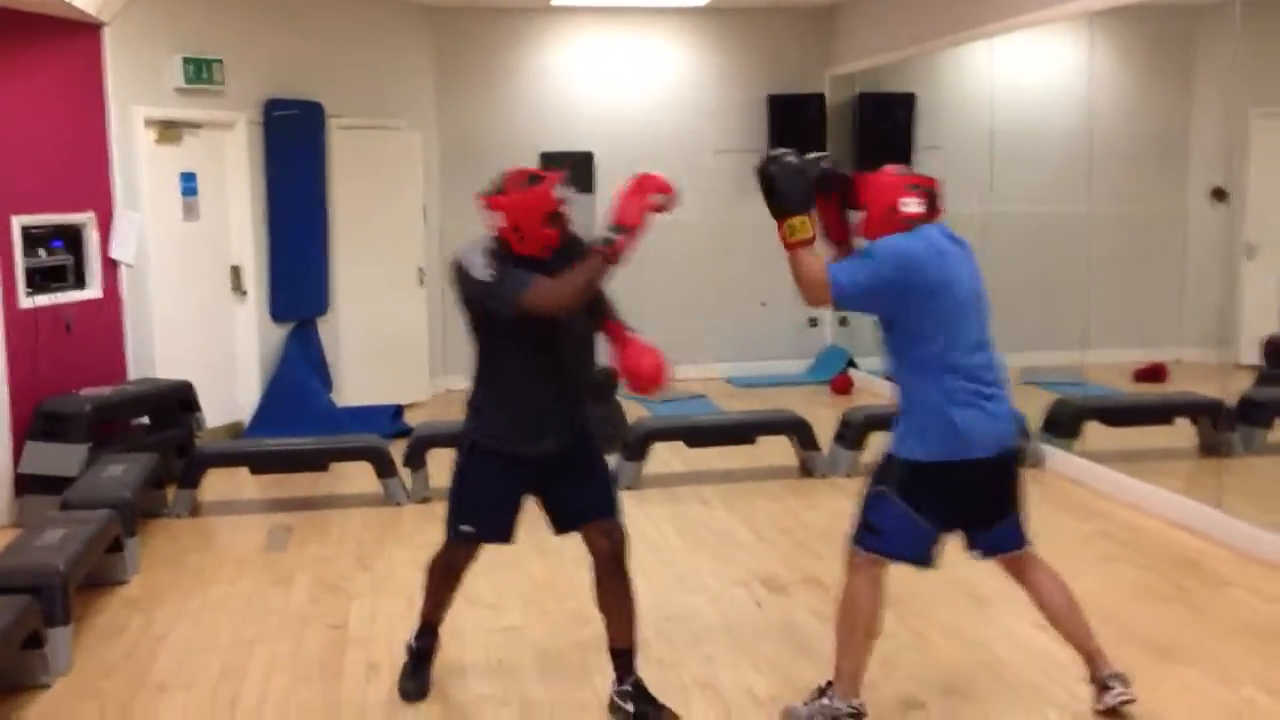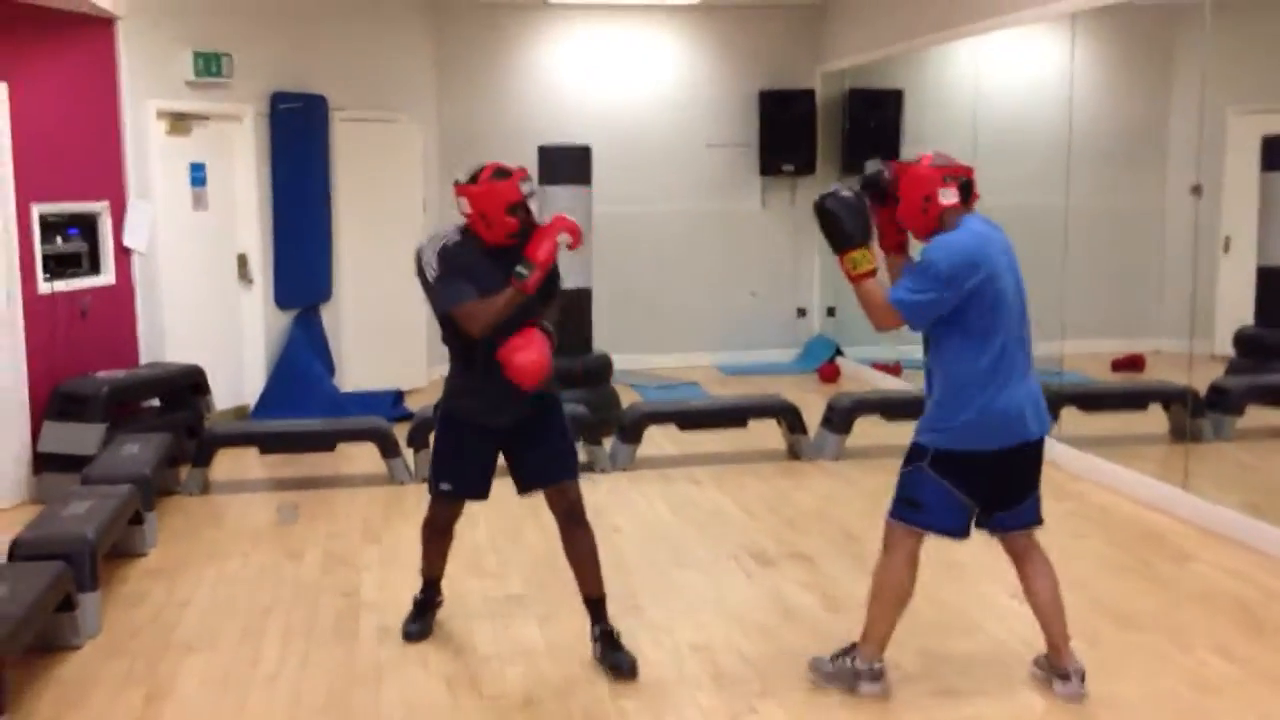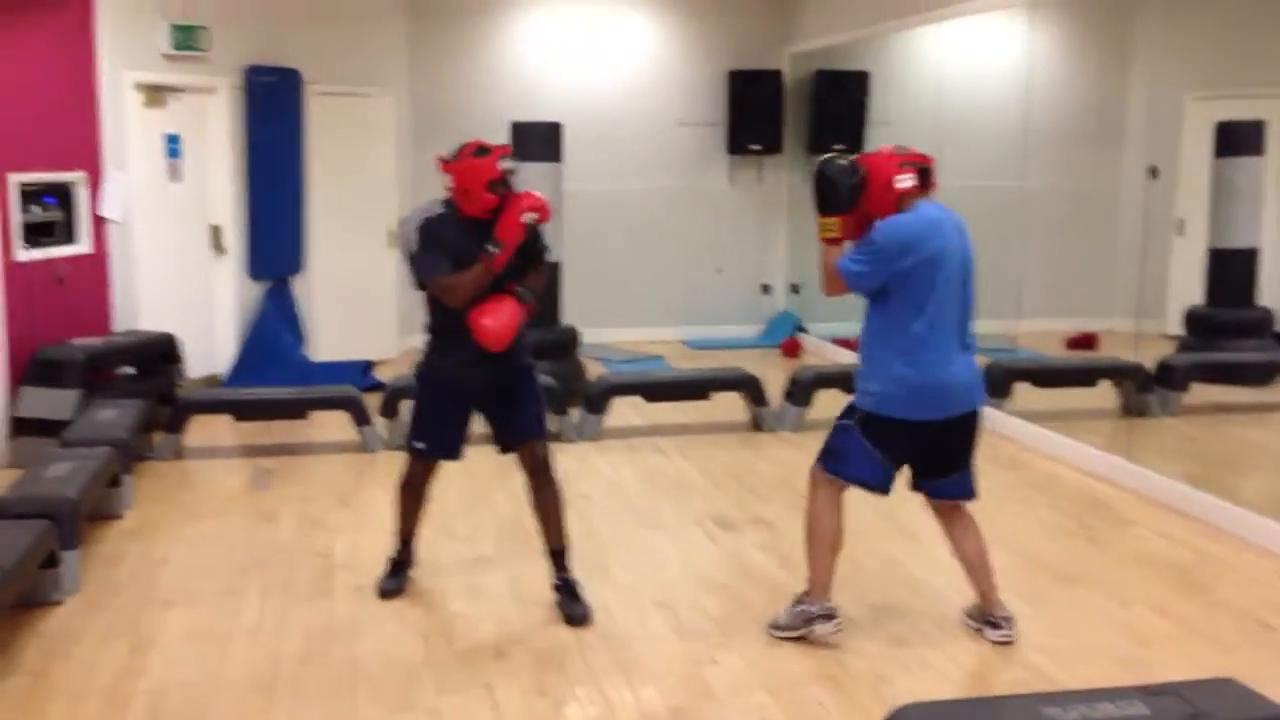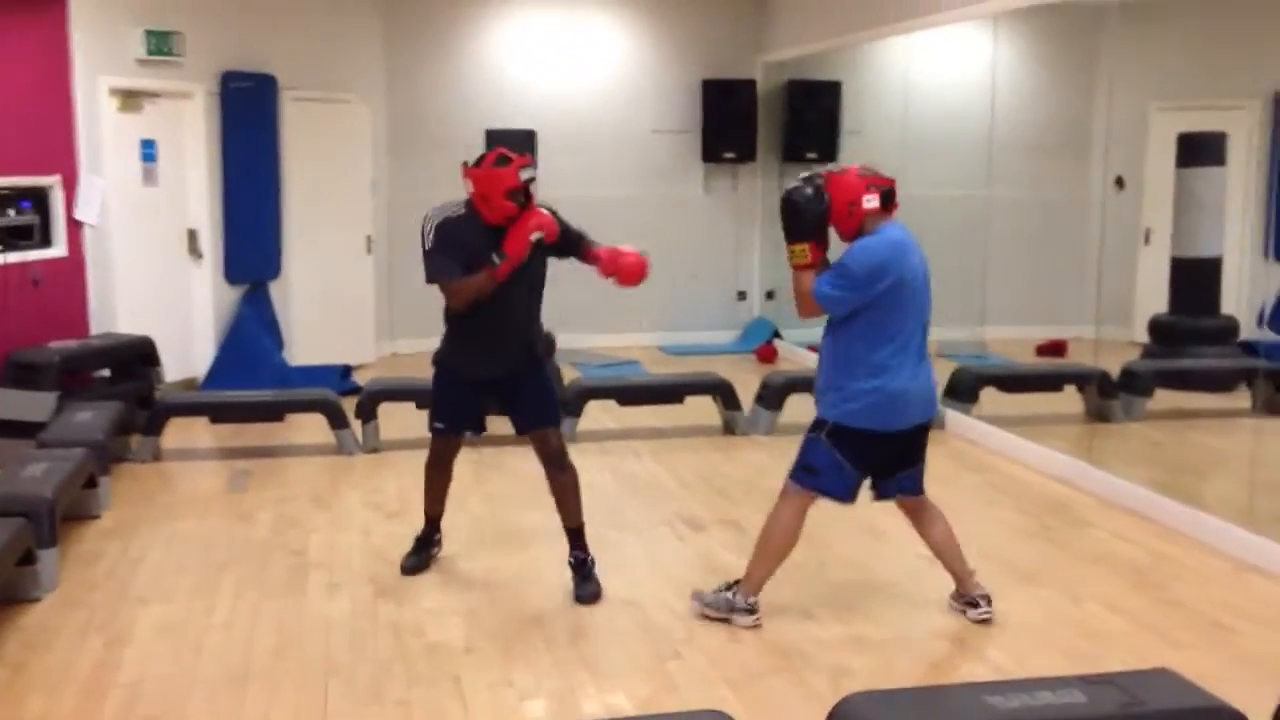
dt=0.7s
person 1, frame 1
left shoulder: (900, 255)
right shoulder: (948, 246)
left elbow: (816, 290)
right elbow: (856, 274)
left wrist: (794, 217)
right wrist: (829, 213)
left hip: (935, 444)
right hip: (993, 436)
left knee: (865, 561)
right knee: (1017, 560)
person 1, frame 2
left shoulder: (955, 249)
right shoulder: (983, 235)
left elbow: (887, 315)
right elbow: (914, 289)
left wrist: (851, 249)
right wrist: (884, 228)
left hip: (962, 427)
right hip: (1019, 420)
left knee: (902, 536)
right knee: (1020, 540)
left ankle: (866, 661)
right ankle: (1064, 664)
person 1, frame 3
left shoulder: (902, 231)
right shoulder: (948, 225)
left elbow: (836, 283)
left wrist: (834, 217)
right wrist: (854, 220)
left hip: (896, 396)
right hip: (955, 393)
left knee: (826, 482)
right knee: (949, 505)
left ankle: (816, 605)
right ankle: (993, 612)
person 1, frame 4
left shoulder: (873, 253)
right shoulder: (900, 243)
left elbow: (809, 305)
right elbow: (833, 290)
left wrist: (800, 242)
right wrist: (812, 245)
left hip: (863, 406)
right hip: (910, 403)
left knee: (796, 494)
right knee: (912, 499)
left ankle: (743, 598)
right ankle: (972, 593)
person 2, frame 1
left shoulder: (569, 248)
right shoulder: (480, 265)
left elbow: (590, 303)
right elbow: (555, 300)
left wrist: (624, 340)
right wrist: (620, 234)
left hip: (568, 432)
right hip: (498, 440)
left knee: (610, 547)
right knee: (458, 551)
right ankle: (423, 644)
person 2, frame 2
left shoulder: (531, 240)
right shoulder: (441, 254)
right elbow: (477, 324)
left wrist: (539, 331)
right wrist: (531, 268)
left hip: (533, 402)
right hip: (470, 408)
left knee: (570, 507)
right knee: (443, 511)
left ankle: (602, 629)
right ankle: (428, 596)
person 2, frame 3
left shoulder: (518, 215)
right shoulder: (426, 227)
left elbow: (538, 266)
right elbow: (454, 295)
left wrist: (516, 298)
right wrist: (502, 246)
left hip: (508, 363)
right hip: (448, 370)
left knee: (538, 464)
right knee: (419, 468)
left ankle: (563, 578)
right ankle: (403, 555)
person 2, frame 4
left shoulder: (540, 219)
right shoulder: (444, 226)
left elbow: (580, 245)
right elbow: (457, 296)
left wrist: (610, 256)
right wrist: (507, 257)
left hip: (522, 360)
right hip: (463, 361)
left knee: (552, 450)
right knee: (443, 450)
left ankle: (580, 557)
right ankle: (430, 535)
